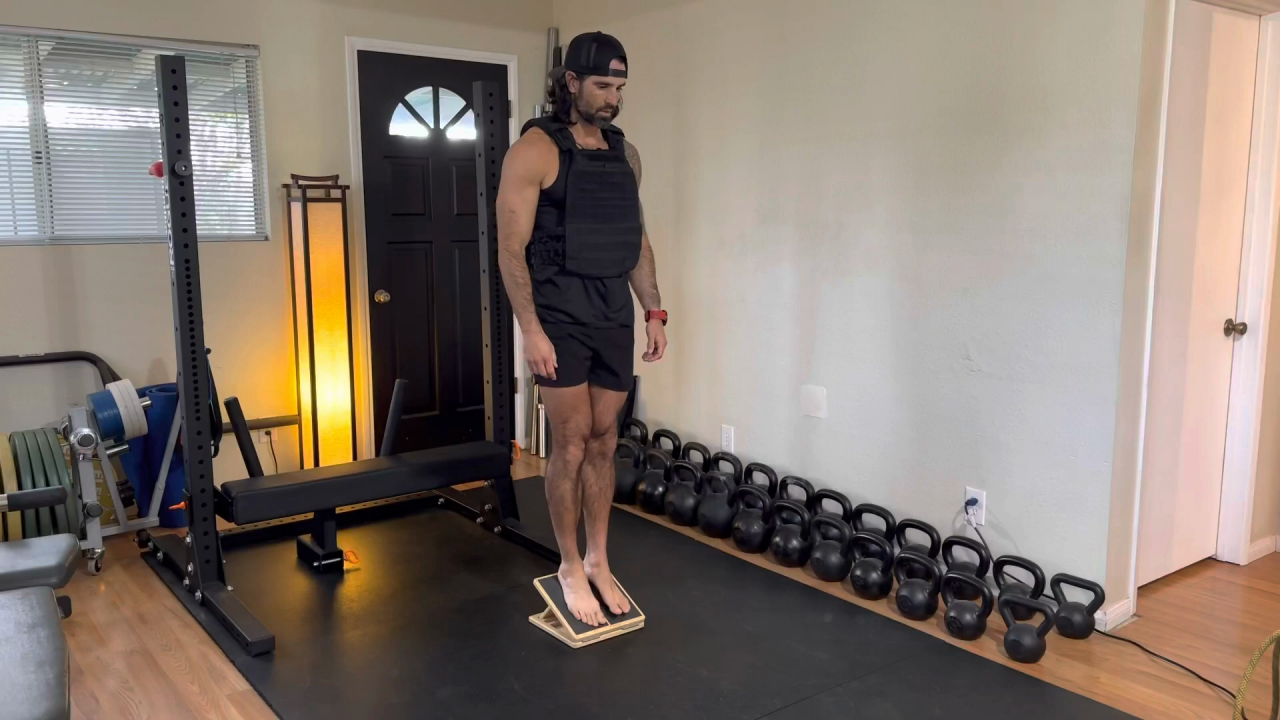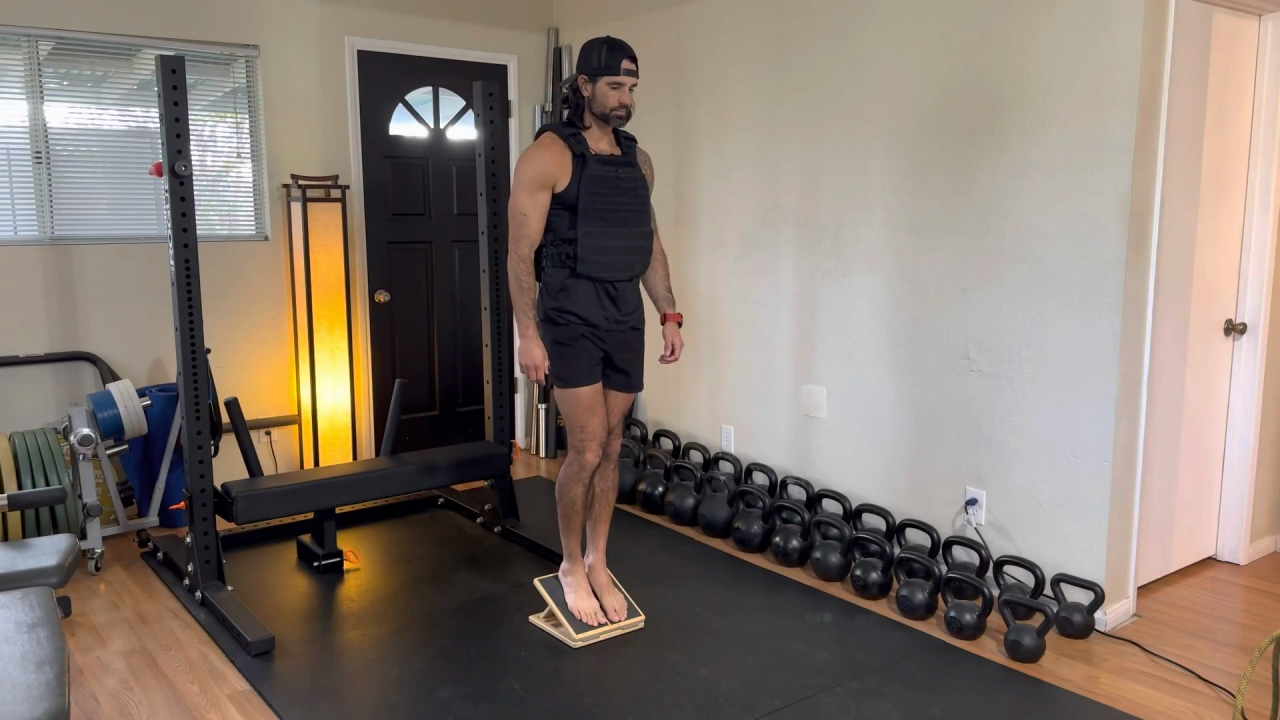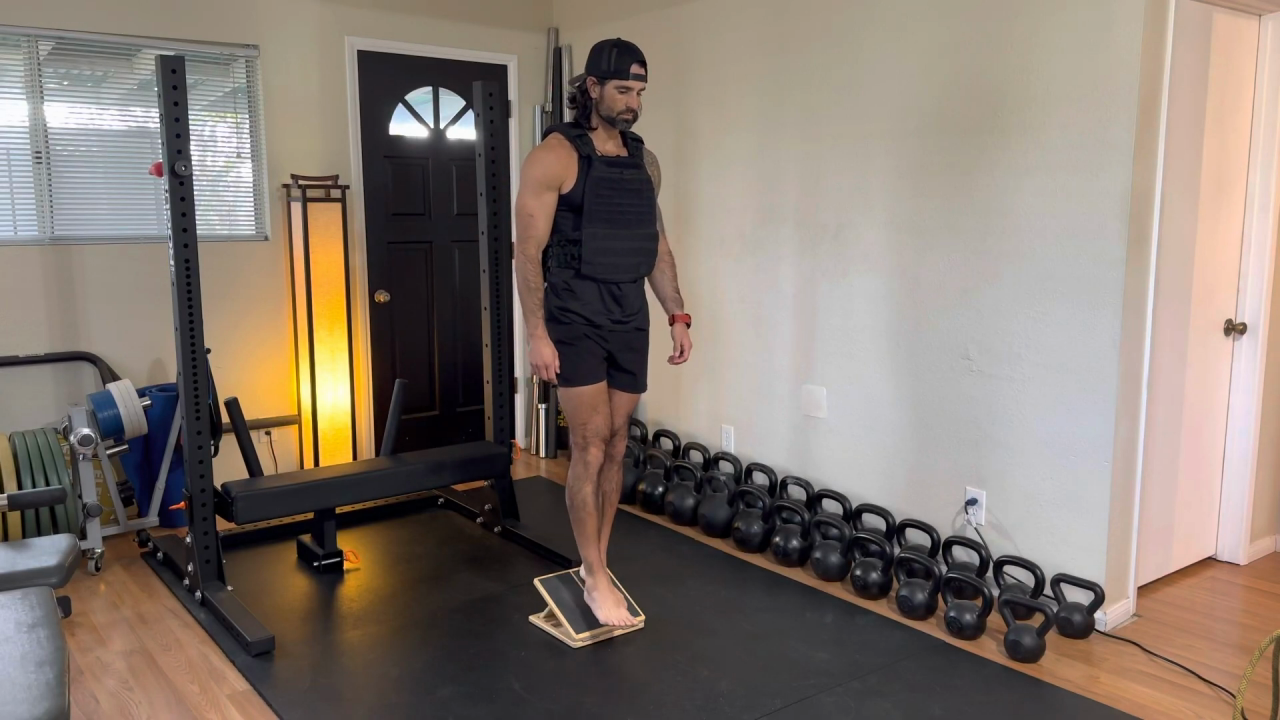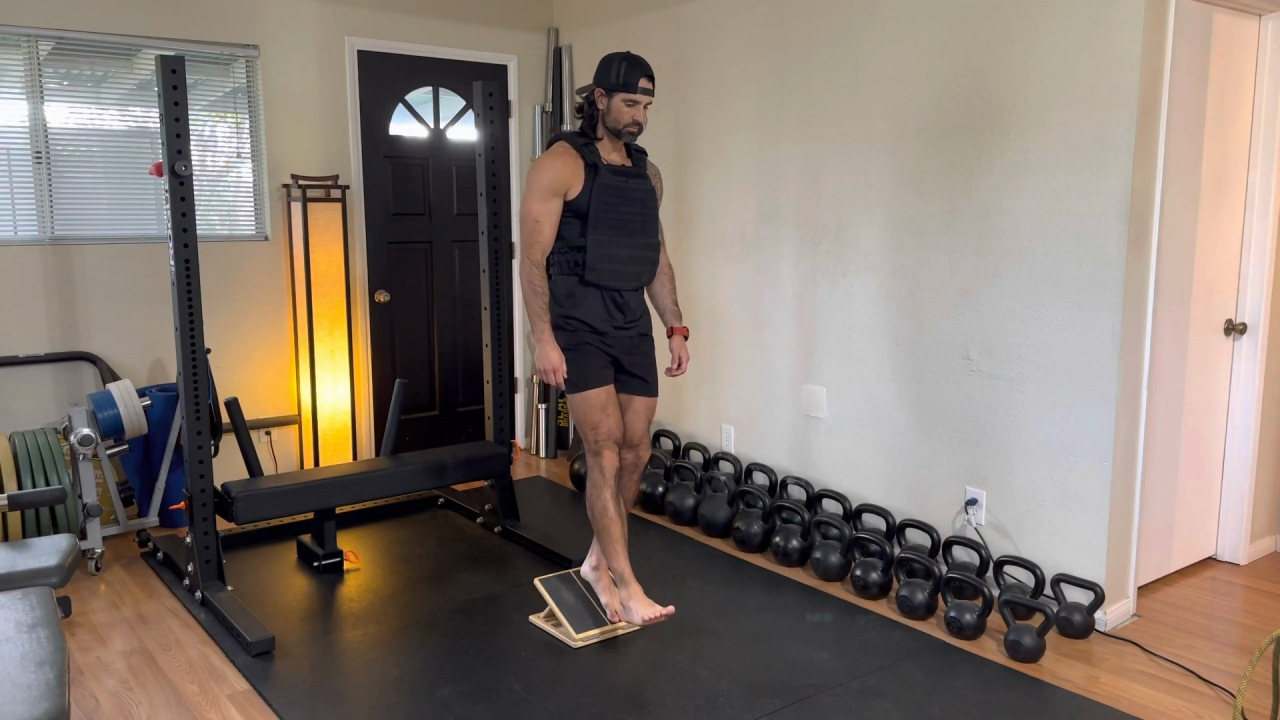
dt=1s
person 1, frame 1
left shoulder: (625, 153)
right shoulder: (535, 150)
right elbow: (511, 249)
left wrist: (653, 312)
right wrist: (530, 330)
left hip: (614, 319)
right hip: (562, 321)
left knee: (604, 443)
right knee: (571, 446)
left ankle: (599, 562)
right ankle: (570, 567)
person 1, frame 2
left shoulder: (638, 159)
right shoulder: (549, 155)
right elbow: (521, 252)
left wrist: (670, 314)
right wrist: (527, 334)
left hip: (625, 320)
right hip: (572, 321)
left knee: (611, 449)
right knee: (587, 450)
left ankle: (598, 565)
right ankle: (571, 566)
person 1, frame 3
left shoulder: (644, 160)
right shoulder: (555, 156)
left elbow: (656, 245)
right elbow: (529, 252)
left wrist: (677, 315)
right wrist: (537, 334)
left hip: (629, 320)
right hip: (575, 320)
left knee: (615, 448)
right knee: (590, 449)
left ankle: (599, 564)
right ankle: (593, 577)
person 1, frame 4
left shoulder: (647, 172)
right shoulder: (560, 164)
right elbow: (533, 259)
left wrist: (676, 327)
right wrist: (543, 338)
left hip: (633, 327)
right hip: (580, 329)
left knee: (634, 453)
right knee: (605, 454)
left ankle: (599, 562)
right ankle: (628, 587)
